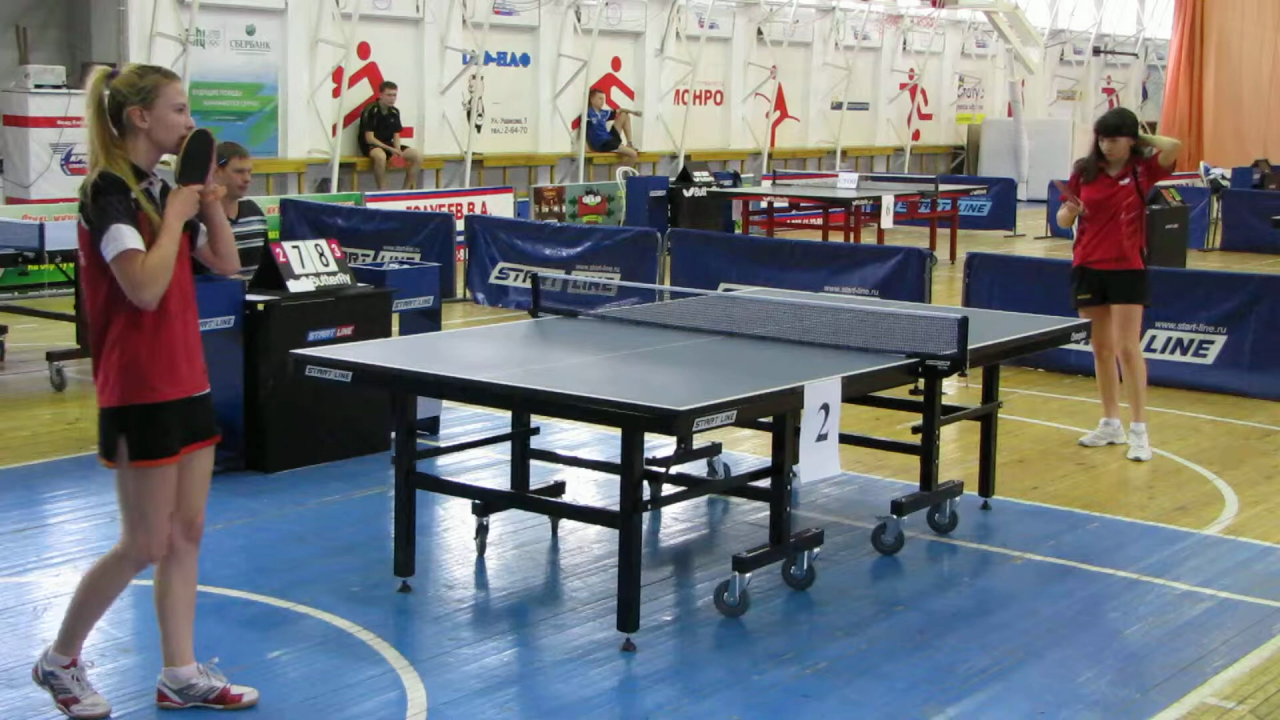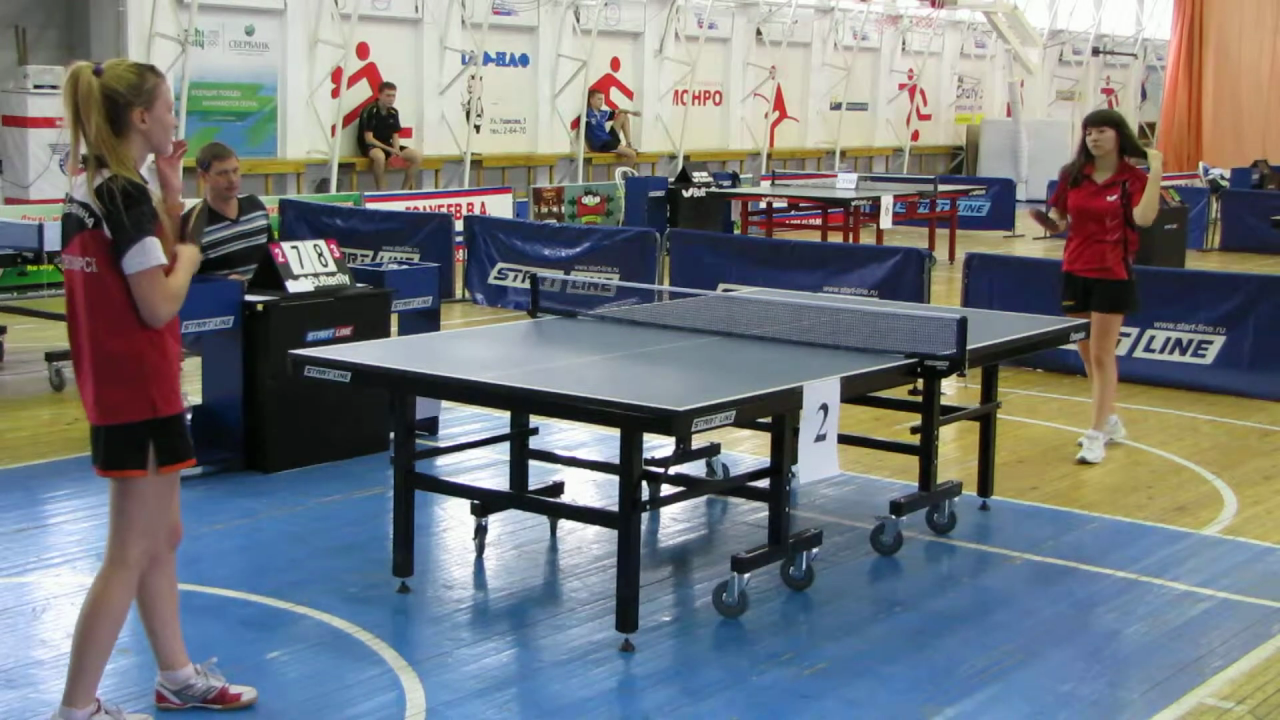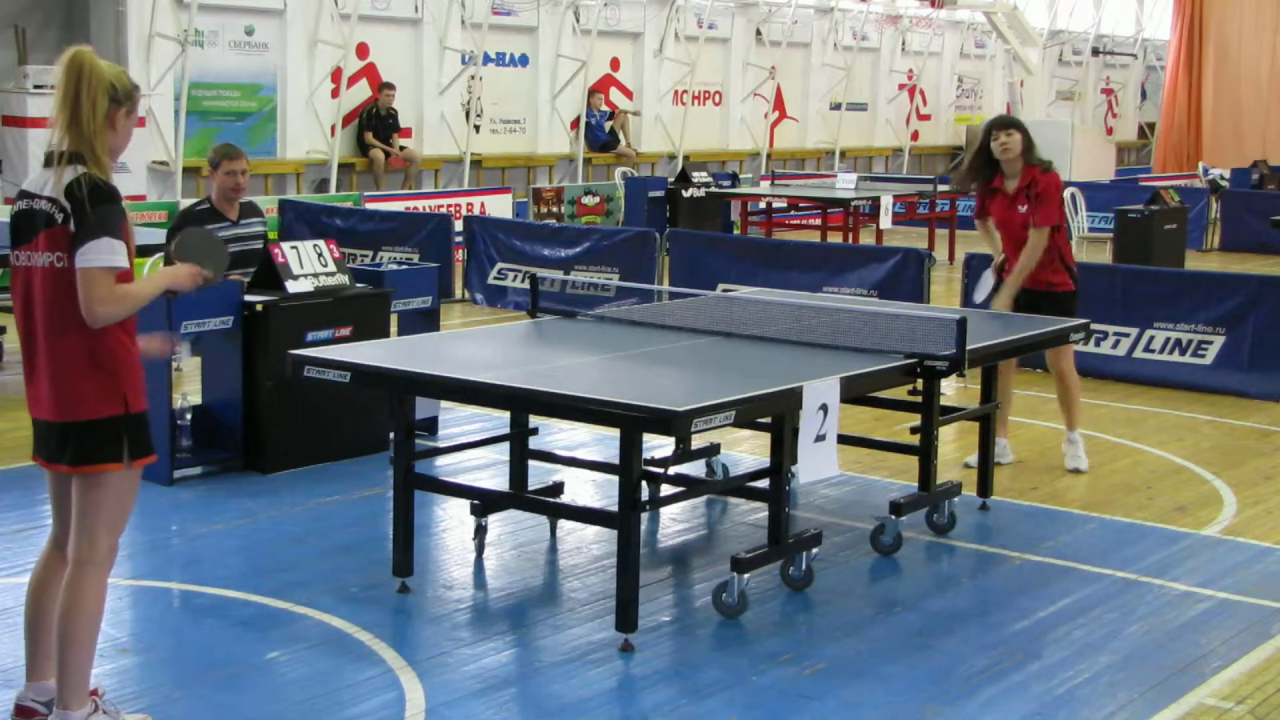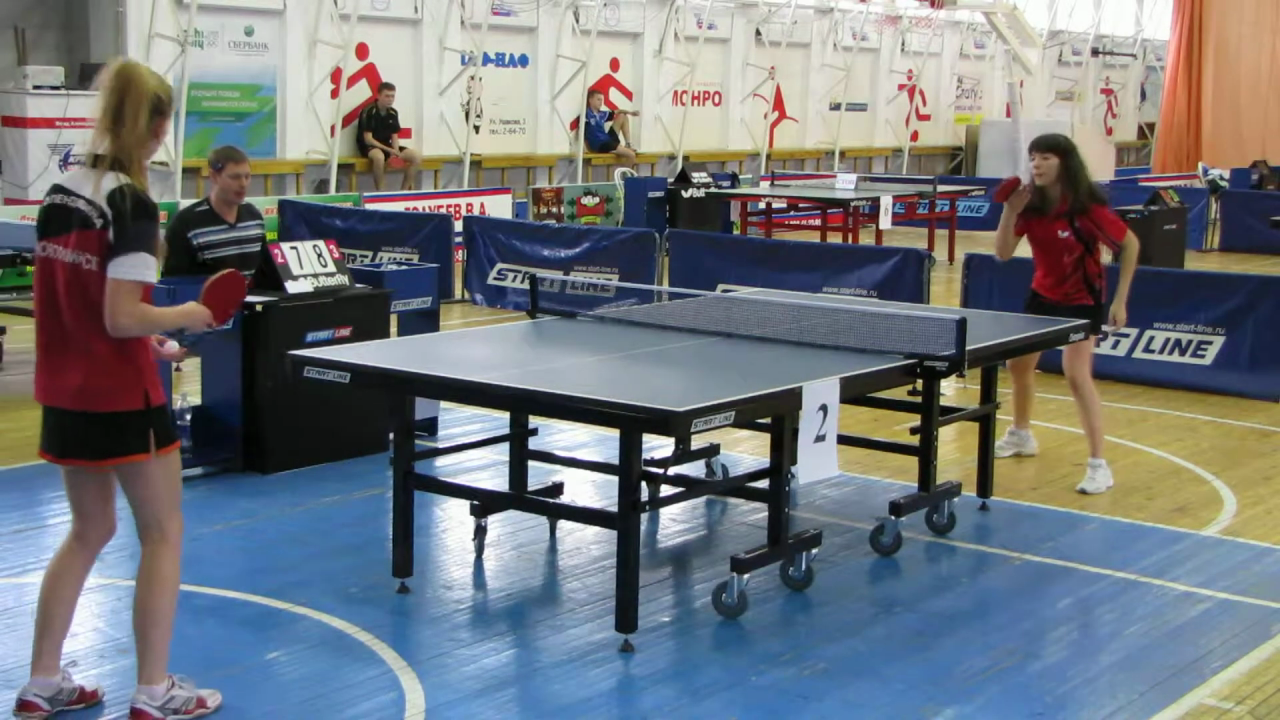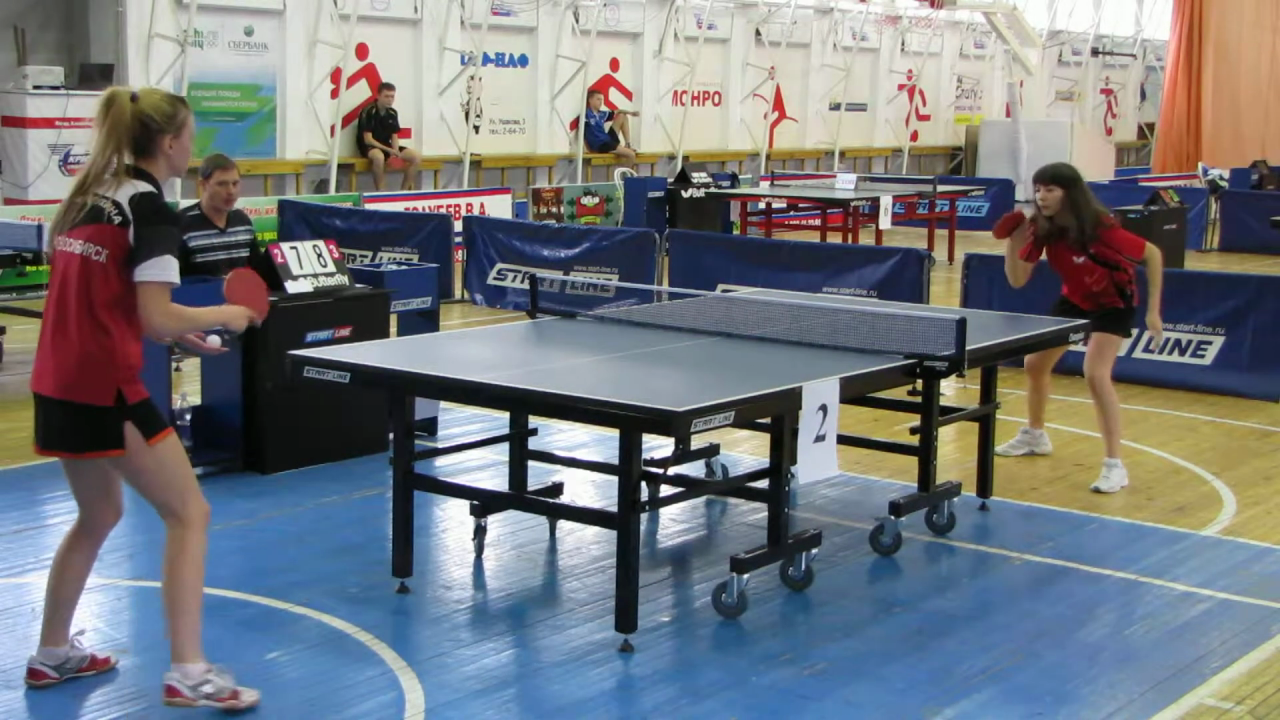
dt=1s
person 1, frame 1
left shoulder: (163, 188)
right shoulder: (106, 189)
left elbow: (227, 264)
right elbow: (144, 288)
left wrist: (209, 201)
right wrist: (176, 216)
left hip: (186, 379)
right hip: (140, 389)
left knee: (185, 533)
right knee: (143, 543)
right ankle: (60, 658)
person 1, frame 2
left shoulder: (89, 188)
right shoulder: (126, 193)
right elbow: (159, 307)
left wrist: (169, 195)
right wrist: (187, 259)
left hip: (114, 389)
right hip: (139, 394)
left knee: (162, 538)
right knee: (129, 556)
person 1, frame 3
right shoulder: (93, 193)
right elbow: (99, 305)
left wrist: (134, 340)
right wrist: (167, 278)
right hip: (101, 398)
left knee: (65, 543)
right knee: (93, 556)
person 1, frame 4
left shoulder: (62, 189)
right shoulder: (131, 202)
left elbow: (69, 297)
right elbow: (122, 318)
right wrist: (183, 316)
left hip: (65, 393)
right hip: (122, 397)
left knee: (89, 531)
right knee: (163, 536)
person 1, frame 5
left shoulder: (89, 196)
right shoulder: (150, 208)
right elbow: (156, 318)
left wrist: (177, 330)
right wrist: (222, 314)
left hip: (57, 386)
right hip: (105, 389)
left knee: (98, 515)
right knee: (189, 514)
left ankle: (51, 654)
right ankle: (189, 671)
person 2, frame 1
left shoulder: (1142, 171)
right shoulder: (1084, 171)
left elbow: (1174, 146)
right elbow: (1062, 221)
left wrist: (1142, 138)
right wrist: (1070, 211)
left hip: (1127, 269)
right hip: (1088, 268)
left knee: (1127, 348)
right knee: (1100, 348)
left ankle: (1138, 430)
right ankle: (1111, 423)
person 2, frame 2
left shoulder: (1134, 179)
right shoulder: (1072, 175)
left elbow: (1144, 219)
right elbow: (1057, 216)
left wrist: (1156, 169)
right wrist: (1054, 224)
left hip: (1112, 276)
right hip: (1075, 273)
left knee: (1102, 356)
right knee: (1087, 355)
left ankle: (1096, 437)
right ankle: (1110, 421)
person 2, frame 3
left shoulder: (1046, 181)
right shoulder: (988, 186)
left elbow: (1038, 244)
left wrist: (1007, 293)
right wrist: (998, 253)
left hip: (1054, 284)
right hip: (1013, 283)
left knee: (1061, 366)
right knee: (1001, 363)
left ankle: (1073, 438)
right ankle: (999, 444)
person 2, frame 4
left shoulder: (1087, 207)
right shoulder: (1031, 203)
left elbow: (1130, 245)
right elbow: (1003, 254)
left wrist: (1120, 299)
right wrist: (1010, 212)
left hip: (1081, 299)
right hip: (1043, 294)
left knee: (1077, 376)
right knee: (1018, 364)
left ankle: (1098, 465)
right ankle: (1021, 434)
person 2, frame 5
left shoulder: (1100, 229)
right shoulder: (1040, 227)
left elbow: (1152, 255)
right elbow: (1017, 280)
left wrist: (1153, 310)
right wrist: (1013, 245)
left hip: (1112, 304)
right hip: (1073, 300)
left knee: (1095, 375)
right knee: (1034, 365)
left ankle: (1114, 465)
right ankle: (1035, 435)
